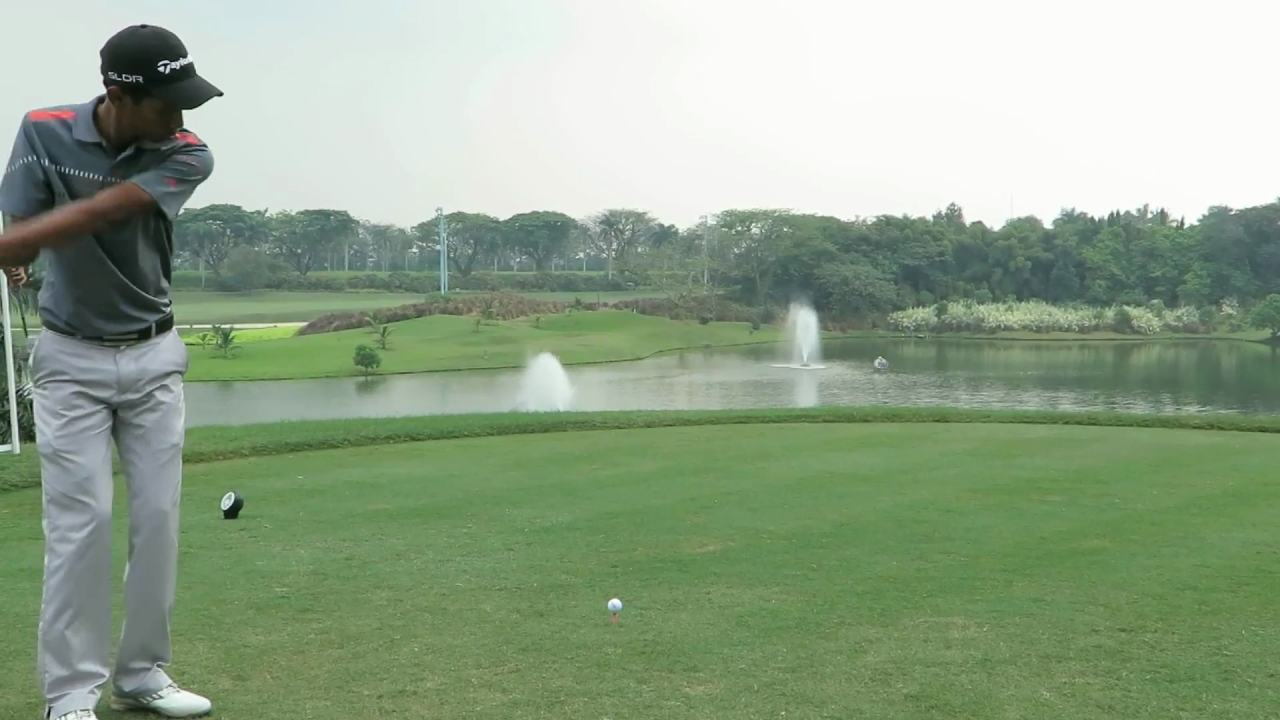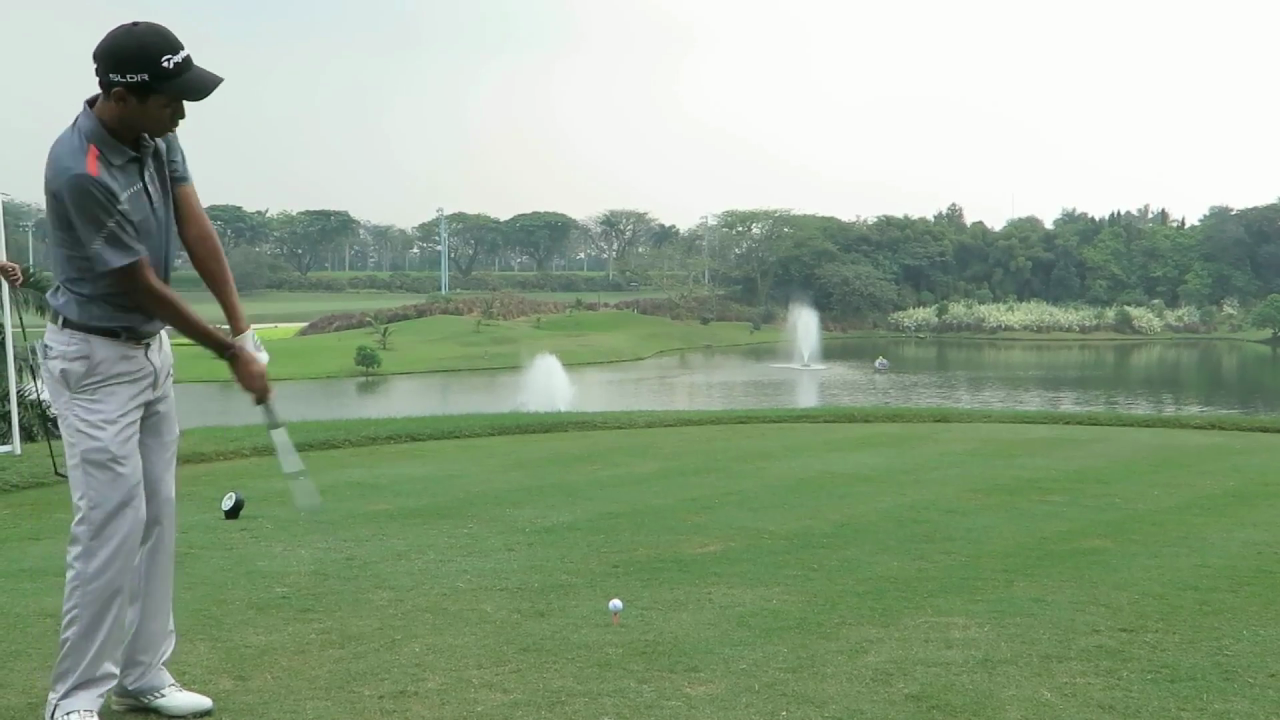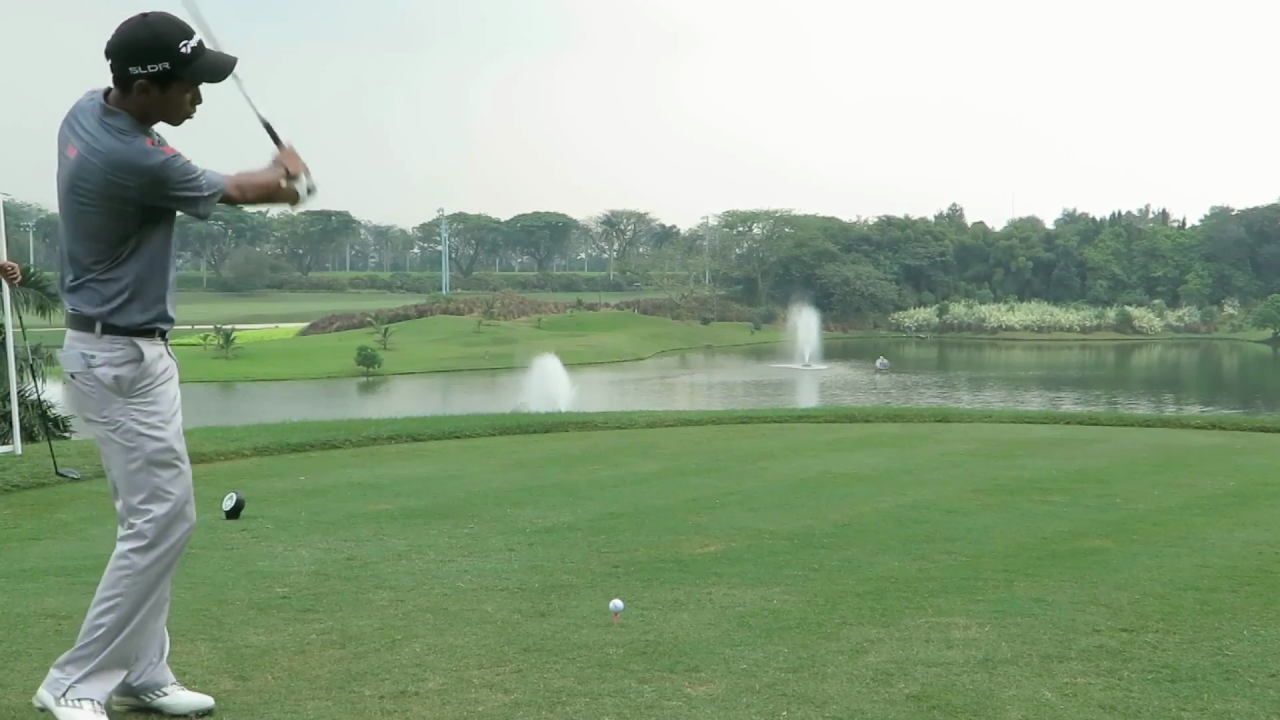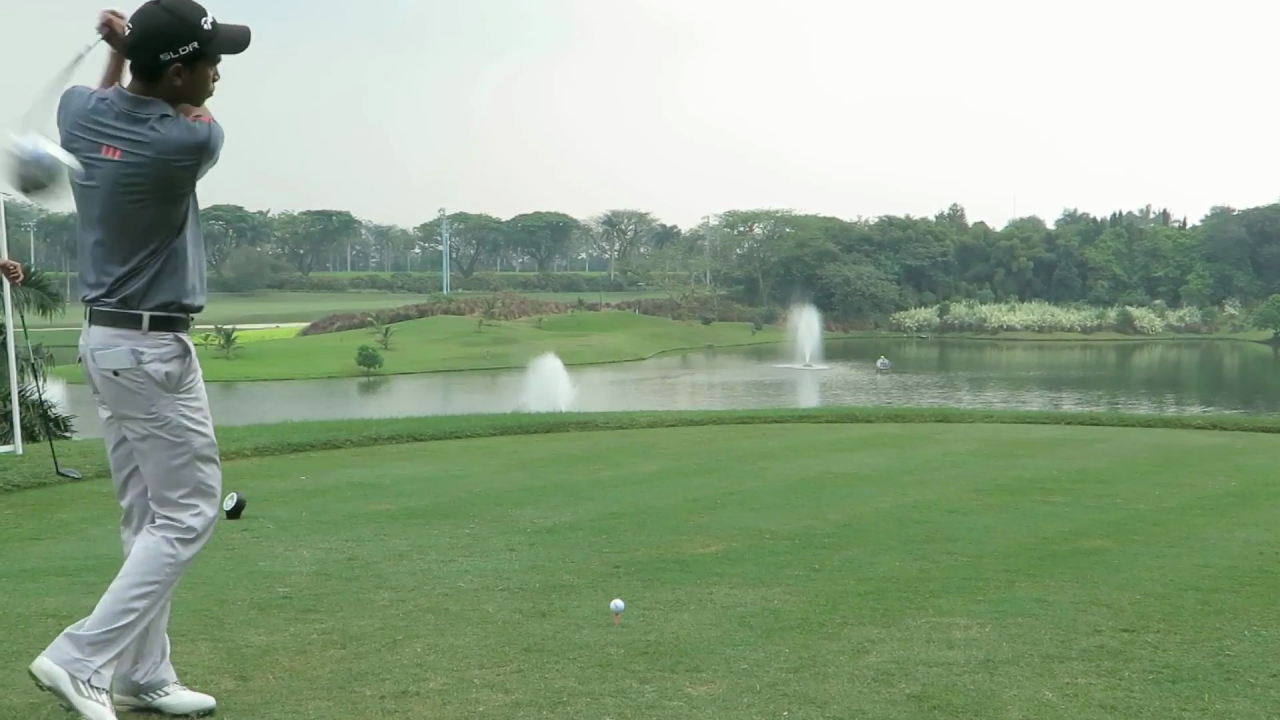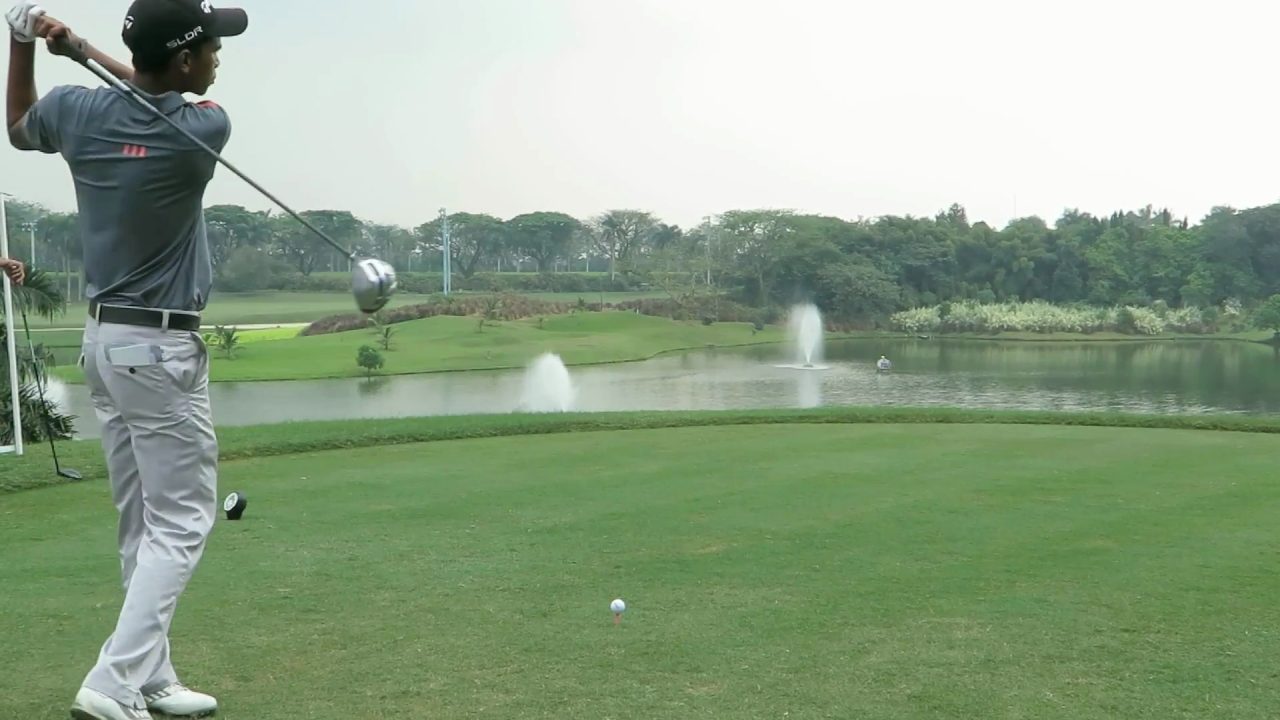
dt=0.2s
person 1, frame 1
left shoulder: (188, 157)
left elbow: (92, 215)
left hip: (153, 355)
right hip: (70, 358)
left knee: (156, 517)
right knee: (82, 523)
person 1, frame 2
left shoulder: (157, 133)
right shoulder: (80, 171)
left elbow: (195, 230)
right elbow: (144, 288)
left wrist: (241, 324)
right wrist: (230, 354)
left hip: (150, 349)
right hip: (92, 358)
left knee: (154, 516)
right knee: (112, 523)
person 1, frame 3
left shoulder: (91, 111)
right shoulder: (129, 161)
right elbow: (227, 191)
left wrist: (266, 177)
right wrist: (284, 173)
left hip: (134, 349)
right hip: (119, 359)
left knee: (156, 515)
right knee: (163, 518)
person 1, frame 4
left shoulder: (79, 109)
right shoulder: (183, 142)
left hip: (112, 340)
right hip: (153, 350)
left knee: (150, 516)
right knee: (189, 513)
right ankle: (80, 657)
person 1, frame 5
left shoulder: (73, 110)
right shoulder: (207, 128)
left hip: (104, 338)
right hip: (161, 349)
left knee: (143, 521)
right knee: (180, 523)
